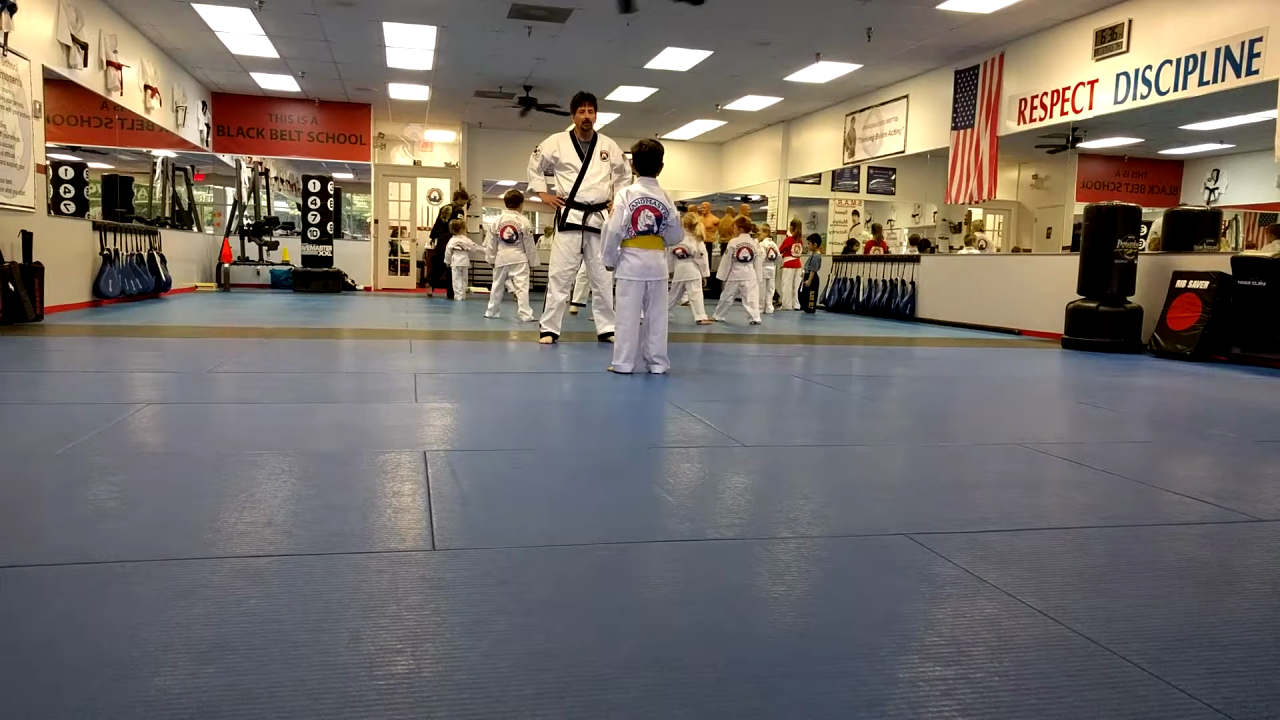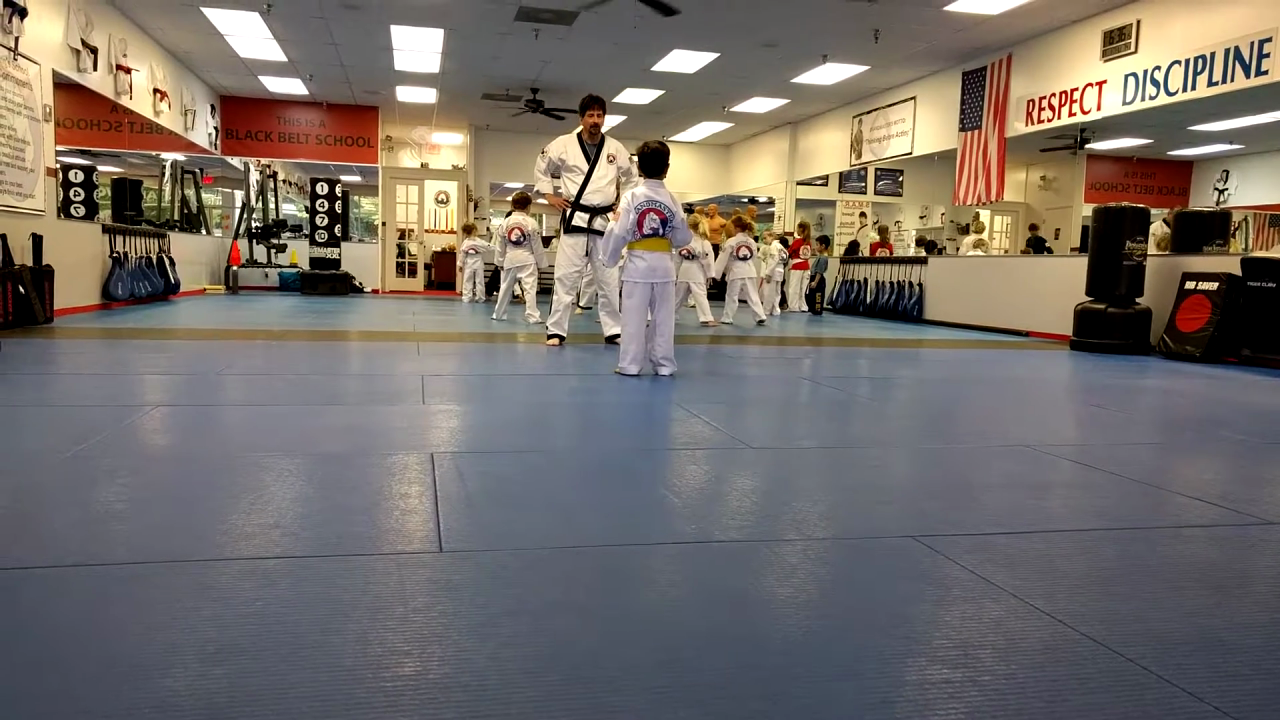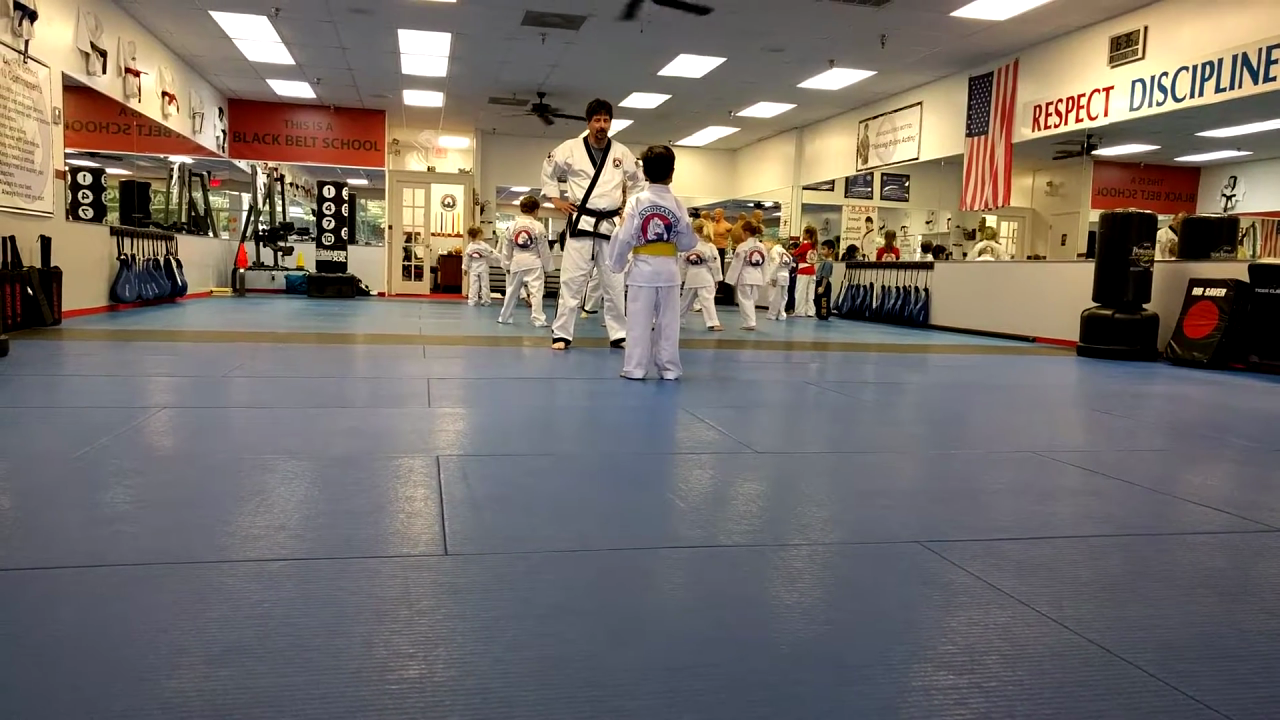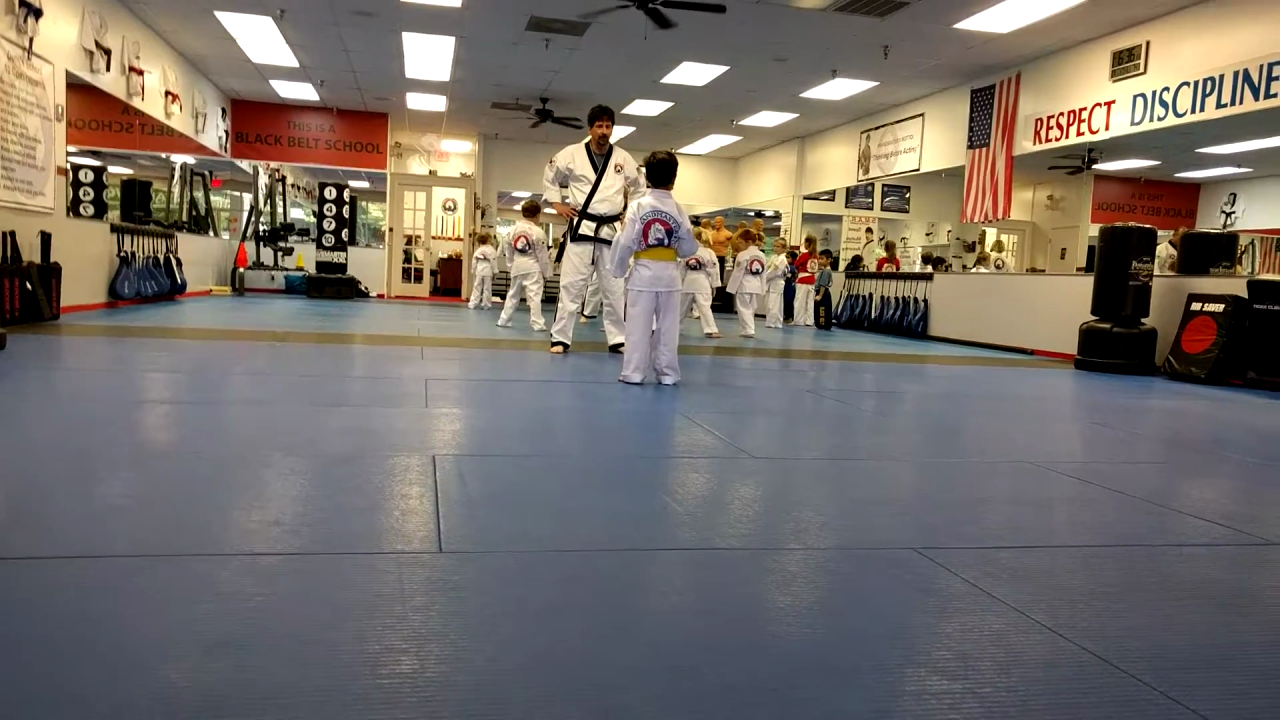
dt=1s
person 1, frame 1
left shoulder: (608, 145)
right shoulder: (557, 142)
left elbow: (624, 173)
right elbow: (535, 166)
right wrist: (543, 193)
left hip: (599, 218)
right hip: (570, 216)
left knee: (602, 278)
right knee: (560, 275)
left ankle: (606, 329)
right ankle: (549, 329)
person 1, frame 2
left shoulder: (616, 149)
right shoulder: (564, 144)
left elbow: (631, 178)
right elbow: (542, 168)
right wrist: (550, 195)
left hip: (605, 220)
right hip: (575, 219)
left knee: (609, 280)
right knee: (566, 278)
left ankle: (613, 330)
right ankle: (556, 330)
person 1, frame 3
left shoulder: (622, 153)
right shoulder: (570, 149)
left elbow: (637, 182)
right elbow: (548, 172)
right wrist: (556, 199)
left hip: (612, 224)
right hip: (581, 223)
left knee: (615, 284)
right knee: (572, 281)
left ankle: (618, 334)
right ankle: (562, 334)
person 1, frame 4
left shoulder: (623, 158)
right shoulder: (572, 154)
left elbow: (639, 188)
right elbow: (550, 177)
right wrist: (558, 204)
left hip: (612, 230)
right hip: (582, 228)
left knee: (614, 289)
right knee: (572, 285)
left ankle: (617, 339)
right ankle: (560, 337)
person 2, frame 1
left shoulder: (625, 194)
right shoulder: (665, 198)
left elbow: (613, 231)
right elbow: (676, 236)
left wrist: (608, 258)
left hip: (631, 261)
right hip: (658, 262)
left knee: (628, 315)
right knee: (656, 315)
left ankle: (624, 362)
right ankle: (657, 362)
person 2, frame 2
left shoulder: (631, 196)
right shoulder: (672, 200)
left elbow: (618, 233)
right elbow: (683, 238)
left wrist: (609, 258)
left hip: (637, 264)
right hip: (664, 265)
left knee: (634, 317)
right knee: (663, 317)
left ankle: (630, 364)
right ankle: (663, 363)
person 2, frame 3
left shoulder: (636, 201)
right shoulder: (677, 204)
left elbow: (624, 238)
right elbow: (688, 242)
left wrist: (616, 264)
left hip: (643, 269)
right hip: (669, 270)
left knee: (639, 321)
right knee: (668, 322)
left ankle: (635, 368)
right ankle: (669, 368)
person 2, frame 4
left shoulder: (638, 206)
right shoulder: (678, 209)
left elbow: (626, 243)
right elbow: (689, 248)
left wrist: (618, 270)
left hip: (643, 273)
right hip: (669, 274)
left knee: (639, 326)
right knee: (668, 327)
left ankle: (634, 372)
right ankle: (667, 373)
